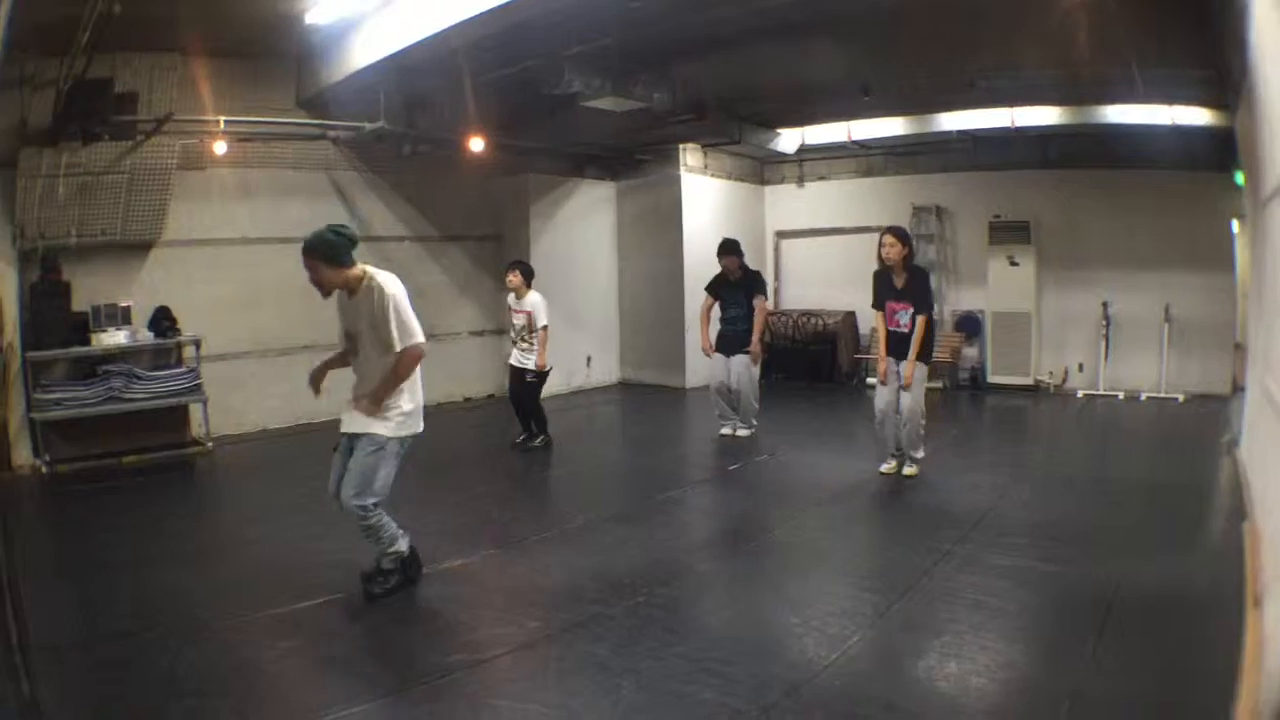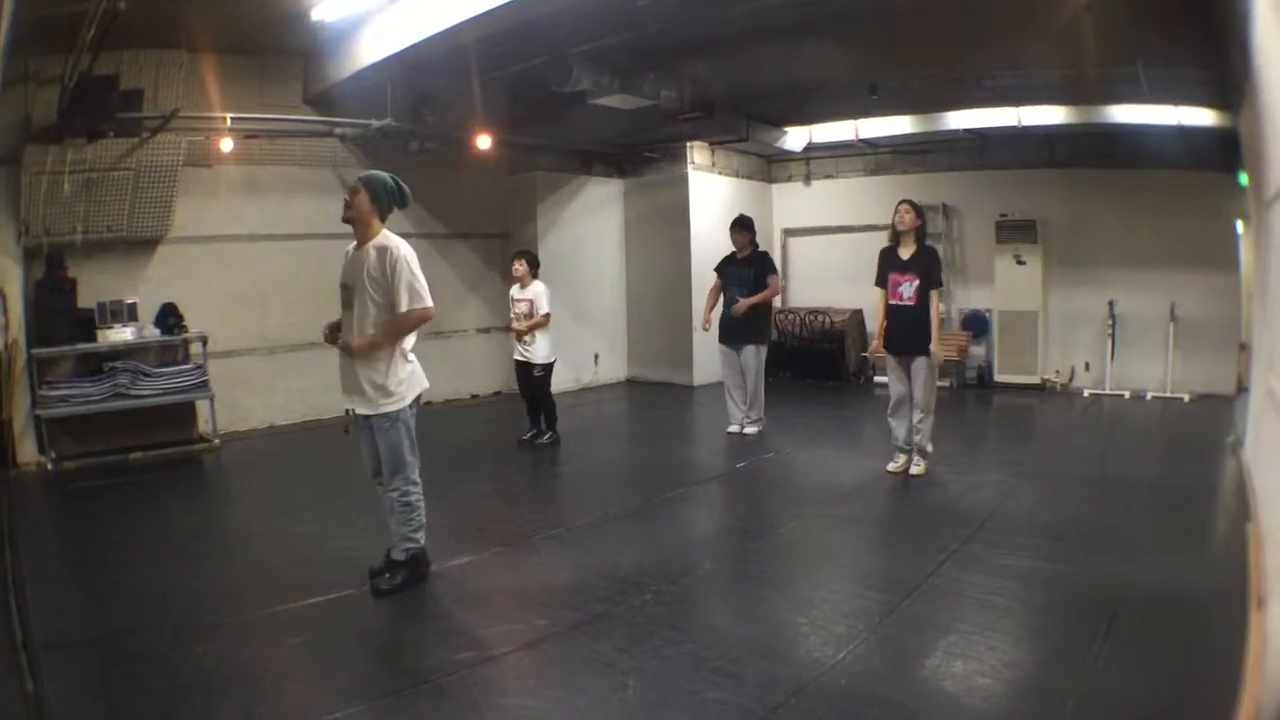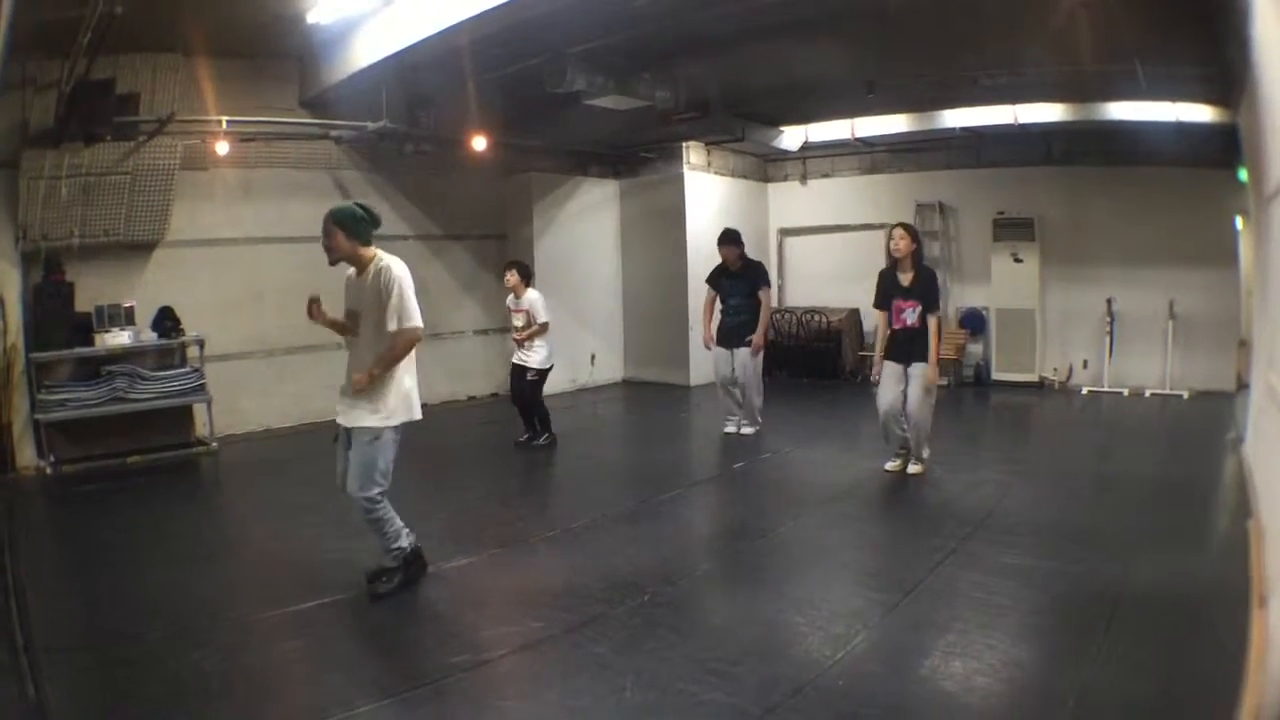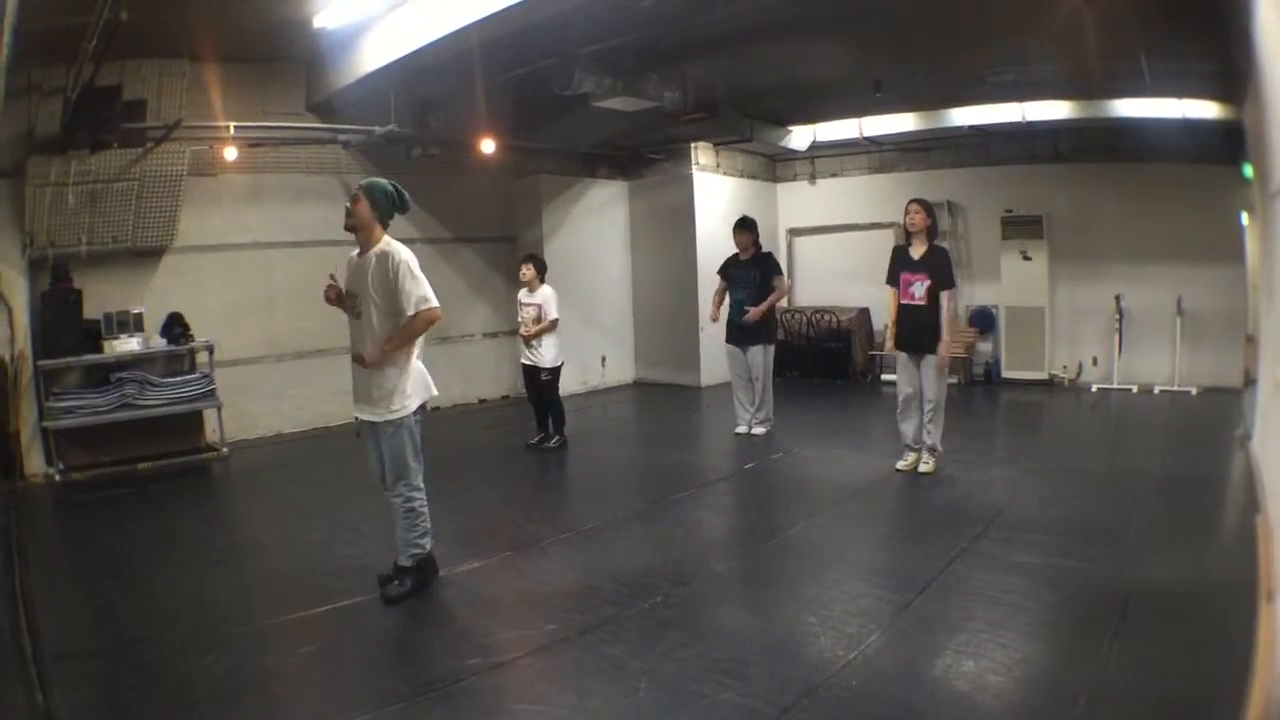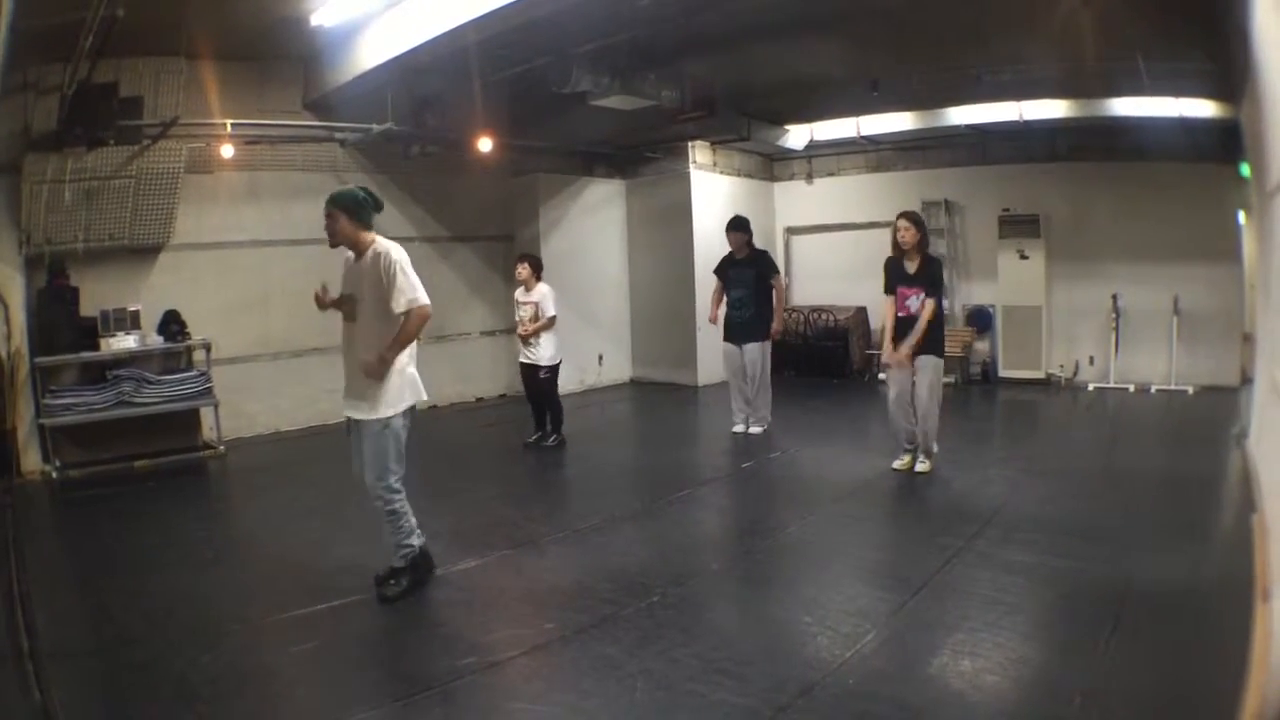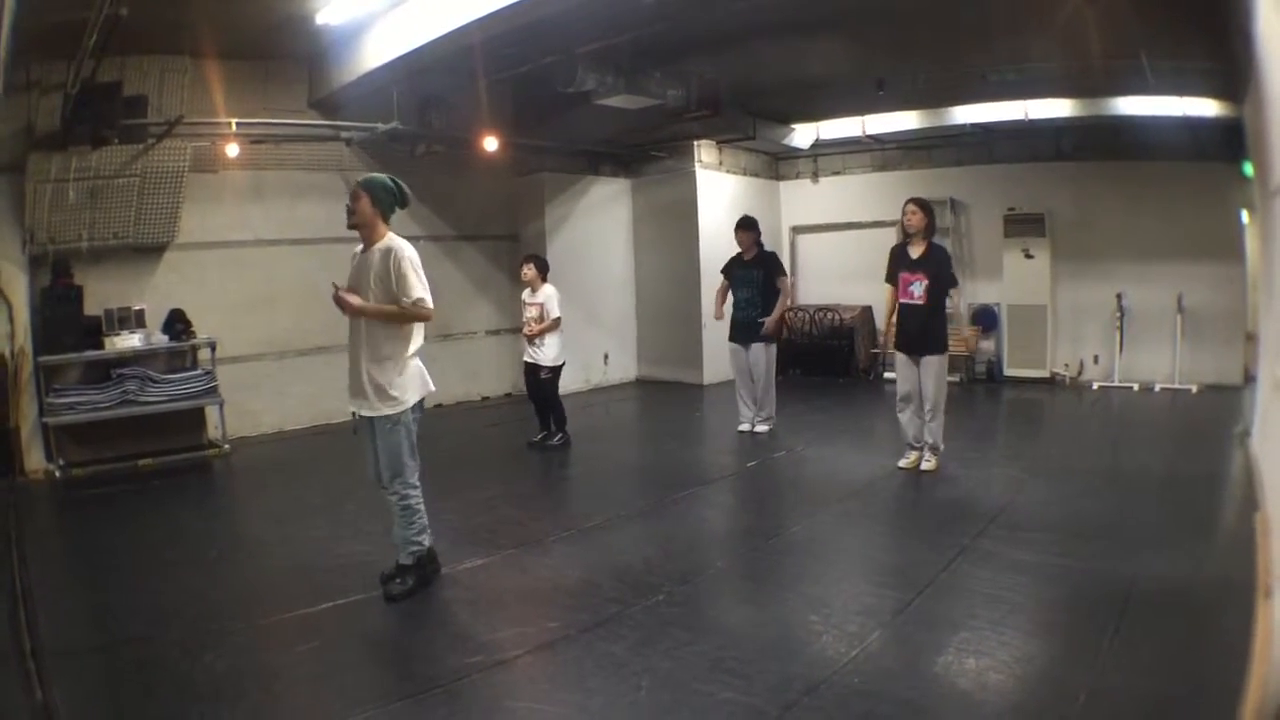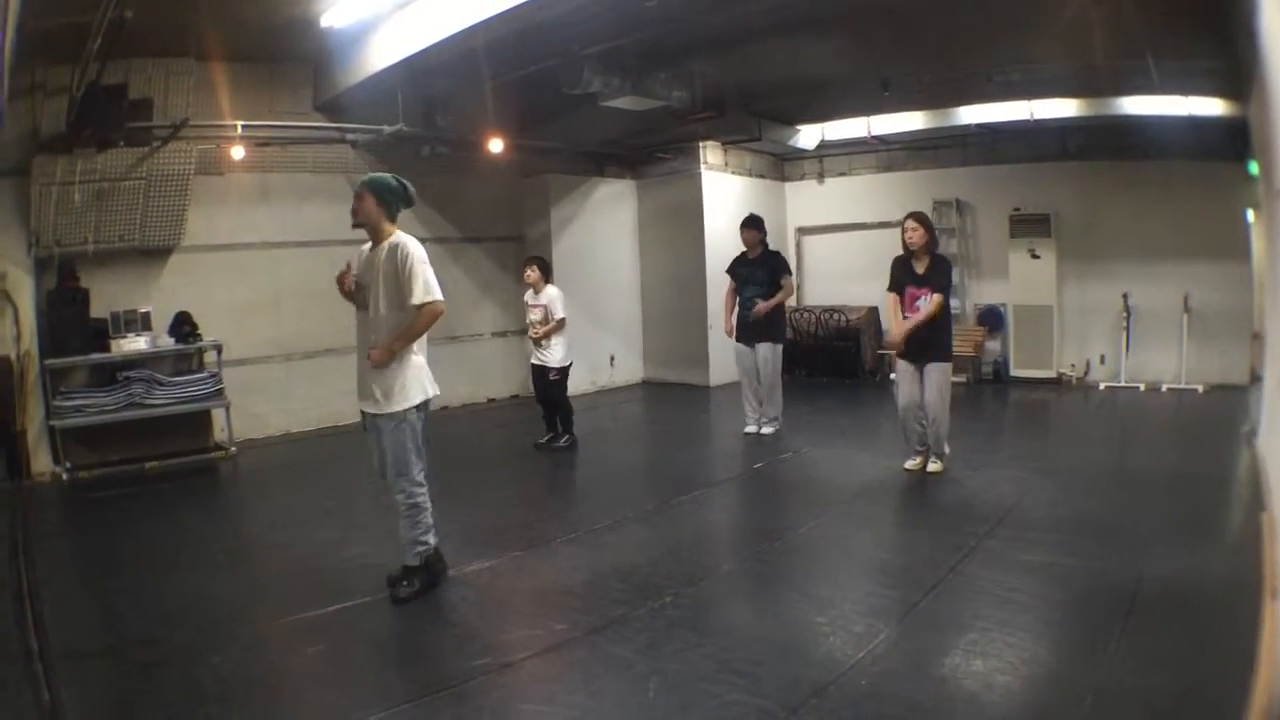
dt=0.7s
person 1, frame 1
left shoulder: (384, 288)
right shoulder: (344, 296)
left elbow: (414, 349)
left wrist: (379, 396)
right wrist: (327, 366)
left hip: (391, 414)
right hip: (362, 410)
left knee: (357, 498)
right knee: (340, 491)
left ankle: (401, 559)
right ankle: (394, 555)
person 1, frame 2
left shoulder: (394, 250)
right shoulder: (352, 252)
left elbow: (423, 311)
left wrist: (372, 343)
right wrist: (338, 329)
left hip: (392, 386)
right hip: (362, 386)
left knee: (401, 479)
right knee: (383, 477)
left ankle: (411, 557)
right ankle: (401, 552)
person 1, frame 3
left shoulder: (391, 271)
right shoulder: (352, 277)
left elbow: (412, 331)
left wrist: (372, 373)
right wrist: (325, 320)
left hip: (384, 404)
right hip: (356, 401)
left knee: (365, 490)
right knee: (352, 484)
left ankle: (405, 556)
right ankle: (400, 553)
person 1, frame 4
left shoulder: (395, 256)
right shoulder: (354, 259)
left elbow: (430, 312)
left wrist: (385, 351)
right wrist: (339, 300)
left hip: (398, 390)
right hip: (370, 392)
left knee: (405, 484)
right knee: (390, 482)
left ankle: (417, 562)
right ankle: (411, 559)
person 1, frame 5
left shoulder: (388, 255)
right shoulder: (351, 260)
left elbow: (421, 310)
left wrist: (386, 358)
right wrist: (330, 303)
left hip: (387, 392)
right hip: (360, 391)
left knee: (384, 482)
right knee: (372, 479)
left ankle: (413, 559)
right ankle: (408, 556)
person 1, frame 6
left shoulder: (398, 251)
right shoulder: (359, 255)
left elbow: (423, 310)
left wrist: (364, 309)
right wrist: (346, 303)
left hip: (396, 385)
right hip: (367, 385)
left knee: (402, 480)
right knee: (388, 479)
left ankle: (416, 560)
right ankle: (415, 555)
person 1, frame 7
left shoulder: (405, 249)
right shoulder: (366, 254)
left elbow: (433, 306)
left wrist: (393, 348)
right wrist: (349, 293)
left hip: (401, 385)
right hip: (374, 385)
left knee: (407, 479)
right knee: (392, 477)
left ankle: (422, 562)
right ankle: (421, 557)
person 2, frame 1
left shoulder: (920, 277)
right shoulder: (880, 277)
left elbow: (921, 322)
right elbow: (880, 318)
left wrist: (911, 364)
right wrist: (882, 358)
left hip: (917, 351)
right hip: (891, 351)
left knee: (909, 406)
right knee: (882, 406)
left ankle: (913, 457)
right ankle: (895, 454)
person 2, frame 2
left shoulder: (928, 254)
right shoulder: (886, 255)
left elbow: (935, 298)
right elbow: (884, 296)
left wrist: (935, 341)
right wrist: (878, 335)
left hip: (920, 340)
right hip: (894, 339)
left knee: (922, 400)
right knee: (898, 398)
left ankle: (920, 454)
right ankle: (901, 451)
person 2, frame 3
left shoulder: (927, 276)
right shoulder: (885, 276)
left elbow: (933, 322)
right elbow: (882, 318)
left wrist: (933, 363)
right wrist: (877, 359)
left hip: (920, 355)
right hip: (894, 354)
left knee: (917, 409)
right knee: (886, 408)
left ankle: (917, 456)
right ankle: (900, 452)
person 2, frame 4
left shoulder: (939, 255)
right shoulder: (898, 253)
left elbow: (946, 298)
right elbow: (894, 295)
left wrist: (945, 340)
right wrist: (890, 332)
left hip: (930, 337)
right hip: (905, 338)
left knee: (932, 397)
right knee: (906, 396)
left ankle: (930, 451)
right ankle: (912, 449)
person 2, frame 5
left shoulder: (933, 265)
right shoulder: (891, 264)
left elbow: (930, 308)
right elbow: (890, 304)
left wrist: (910, 345)
right wrist: (887, 344)
left hip: (928, 343)
right hip: (901, 342)
left knee: (926, 400)
right knee: (897, 399)
left ankle: (926, 453)
right ankle: (908, 449)
person 2, frame 6
left shoulder: (938, 254)
right shoulder: (897, 252)
left elbow: (952, 294)
right wrist: (885, 328)
left hip: (931, 338)
right hip: (904, 337)
left knee: (932, 397)
right knee: (906, 396)
left ankle: (932, 450)
right ankle: (913, 448)
person 2, frame 7
left shoulder: (942, 264)
right shoulder: (899, 264)
left elbow: (935, 304)
right elbow: (894, 302)
left wrist: (906, 326)
right wrist: (896, 330)
left hip: (937, 347)
right hip: (908, 347)
left knee: (935, 405)
right knee: (907, 404)
left ankle: (937, 454)
right ankle: (919, 451)
person 3, frame 1
left shoulder: (754, 279)
right shoulder: (719, 281)
left elbow: (760, 309)
right elbow: (706, 309)
left wrist: (756, 340)
right wrist: (705, 338)
left hip: (746, 343)
right hip: (724, 341)
left knee: (742, 385)
right knee: (718, 384)
left ankle: (746, 423)
right ankle: (728, 422)
person 3, frame 2
left shoulder: (762, 259)
right shoulder: (727, 261)
left elbow: (774, 288)
right elbow: (716, 288)
left wrist: (749, 302)
right wrist: (707, 312)
left hip: (754, 329)
right hip: (728, 327)
left knee: (753, 376)
right knee: (731, 377)
left ankle: (754, 421)
right ankle: (737, 419)
person 3, frame 3
left shoulder: (756, 269)
right shoulder: (719, 272)
left elbow: (765, 302)
right elbow: (710, 301)
left wrist: (760, 333)
right wrist: (707, 330)
left hip: (748, 335)
right hip: (725, 333)
left knee: (747, 379)
right knee: (723, 378)
left ankle: (751, 421)
right ankle: (732, 420)
person 3, frame 4
left shoulder: (766, 260)
right shoulder: (730, 263)
left elbow: (781, 289)
right elbow: (721, 289)
left wrist: (761, 309)
right wrist: (715, 307)
left hip: (760, 330)
right hip: (735, 329)
left knee: (760, 377)
right knee: (739, 378)
left ankle: (762, 421)
right ankle: (744, 420)
person 3, frame 5
left shoulder: (761, 259)
right shoulder: (726, 262)
left elbow: (779, 289)
right elbow: (719, 290)
left wrist: (778, 319)
right wrist: (714, 308)
left hip: (757, 329)
right hip: (732, 329)
left knee: (757, 376)
right knee: (735, 376)
left ankle: (759, 421)
right ankle: (740, 419)
person 3, frame 6
left shoulder: (769, 260)
right shoulder: (734, 263)
left elbow: (784, 290)
right elbow: (723, 288)
left wrist: (775, 316)
right wrist: (719, 306)
left hip: (762, 328)
right hip: (738, 328)
left knee: (762, 376)
right knee: (742, 377)
left ankle: (764, 419)
right ankle: (746, 418)
person 3, frame 7
left shoulder: (774, 259)
right shoulder: (738, 262)
left elbow: (789, 289)
right elbow: (731, 291)
left wrist: (769, 304)
right wrist: (728, 319)
left hip: (769, 328)
right hip: (744, 327)
left knee: (768, 376)
right knee: (747, 377)
left ankle: (770, 420)
right ankle: (752, 419)
person 4, frame 1
left shoulder: (536, 300)
right shoulder: (510, 299)
left elbow: (543, 329)
left wrist: (541, 355)
right wrist: (514, 339)
left hip: (535, 360)
right hip: (518, 358)
left knee: (530, 399)
right knee: (515, 396)
left ankle: (543, 434)
right ankle: (527, 431)
person 4, frame 2
left shoulder: (539, 289)
right shoulder: (514, 290)
left elbow: (545, 318)
left wrist: (525, 326)
right wrist: (514, 326)
left hip: (540, 353)
right hip: (521, 352)
left knee: (542, 393)
right knee: (527, 393)
left ankle: (551, 431)
right ankle: (535, 428)
person 4, frame 3
left shoulder: (534, 297)
right shoulder: (510, 300)
left elbow: (544, 325)
left wrist: (525, 335)
right wrist: (515, 335)
left hip: (538, 357)
right hip: (520, 357)
left knee: (532, 397)
right knee: (517, 396)
left ankle: (547, 433)
right ankle: (531, 430)
person 4, frame 4
left shoulder: (547, 293)
right shoulder: (521, 294)
left elbow: (553, 322)
left wrist: (534, 331)
right wrist: (522, 330)
left hip: (547, 356)
right hip: (528, 356)
left knee: (550, 396)
right knee: (534, 397)
left ankle: (559, 435)
right ankle: (543, 432)
person 4, frame 5
left shoulder: (544, 291)
right shoulder: (518, 293)
left elbow: (551, 319)
left wrist: (532, 329)
right wrist: (520, 329)
left hip: (545, 354)
right hip: (526, 354)
left knee: (548, 394)
right knee: (533, 395)
left ankle: (557, 433)
right ankle: (540, 430)
person 4, frame 6
left shoulder: (549, 292)
right shoulder: (525, 294)
left elbow: (556, 321)
left wrist: (536, 330)
right wrist: (525, 329)
left hip: (549, 354)
right hip: (531, 354)
left knee: (550, 395)
right knee: (535, 394)
left ankle: (561, 432)
right ankle: (545, 430)
person 4, frame 7
left shoulder: (553, 293)
right shoulder: (528, 296)
left elbow: (561, 321)
left wrist: (543, 332)
right wrist: (531, 332)
left hip: (556, 355)
right hip: (538, 355)
left knee: (558, 396)
right knee: (542, 397)
left ankle: (568, 434)
right ankle: (552, 432)
